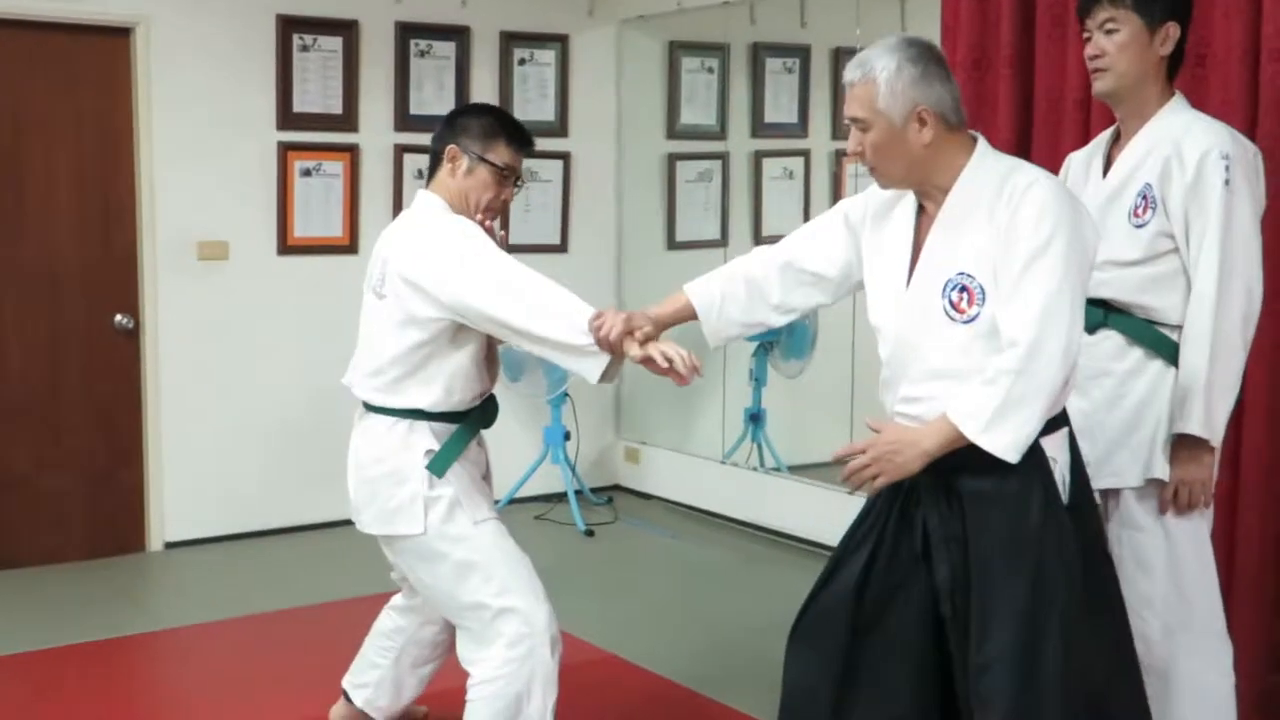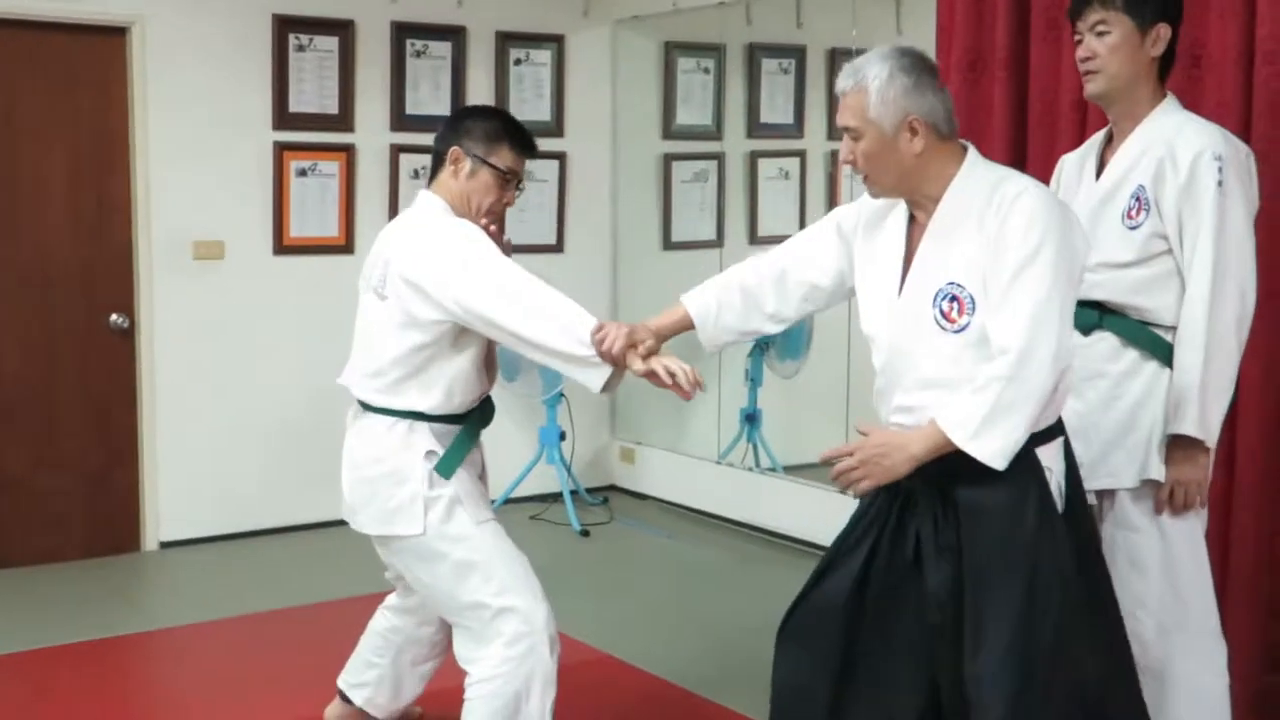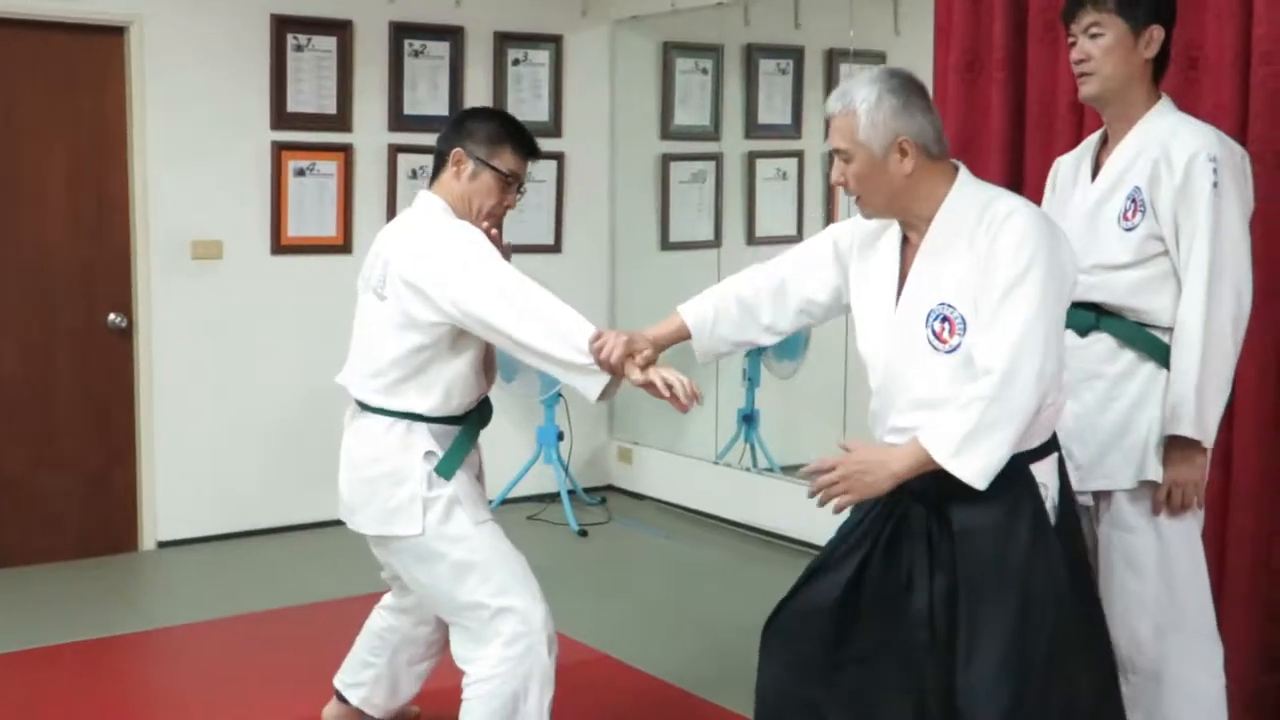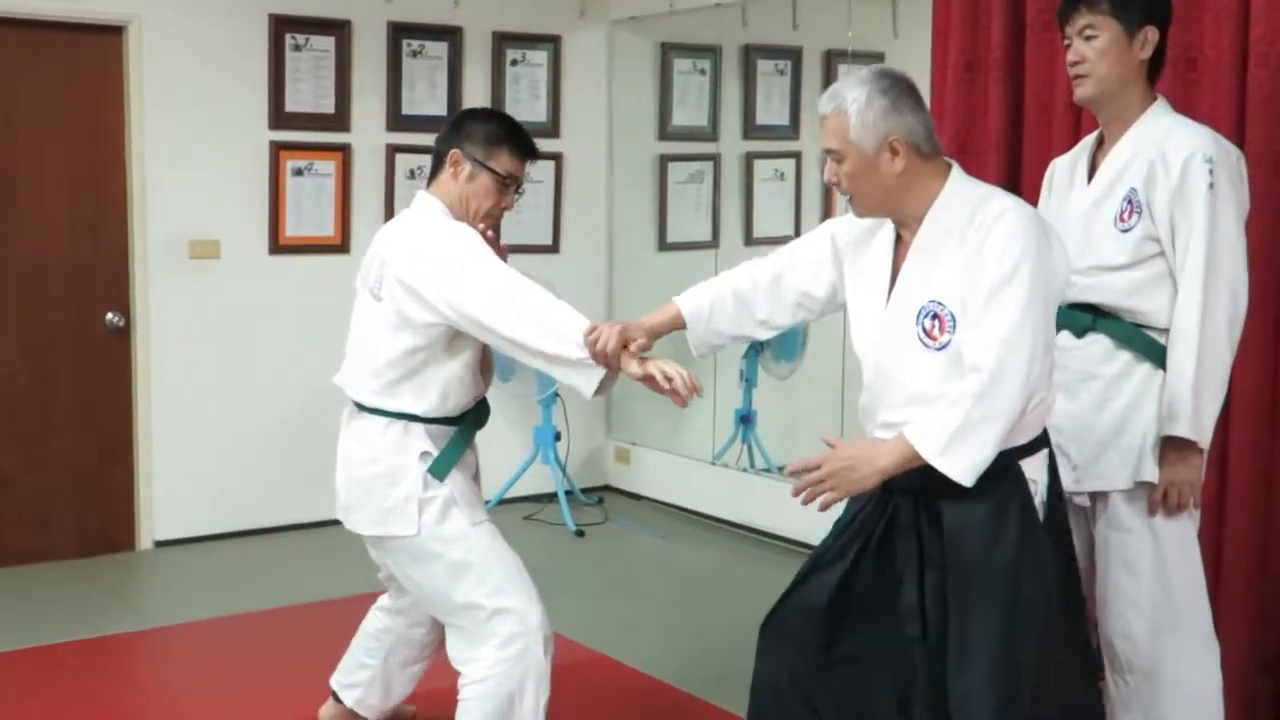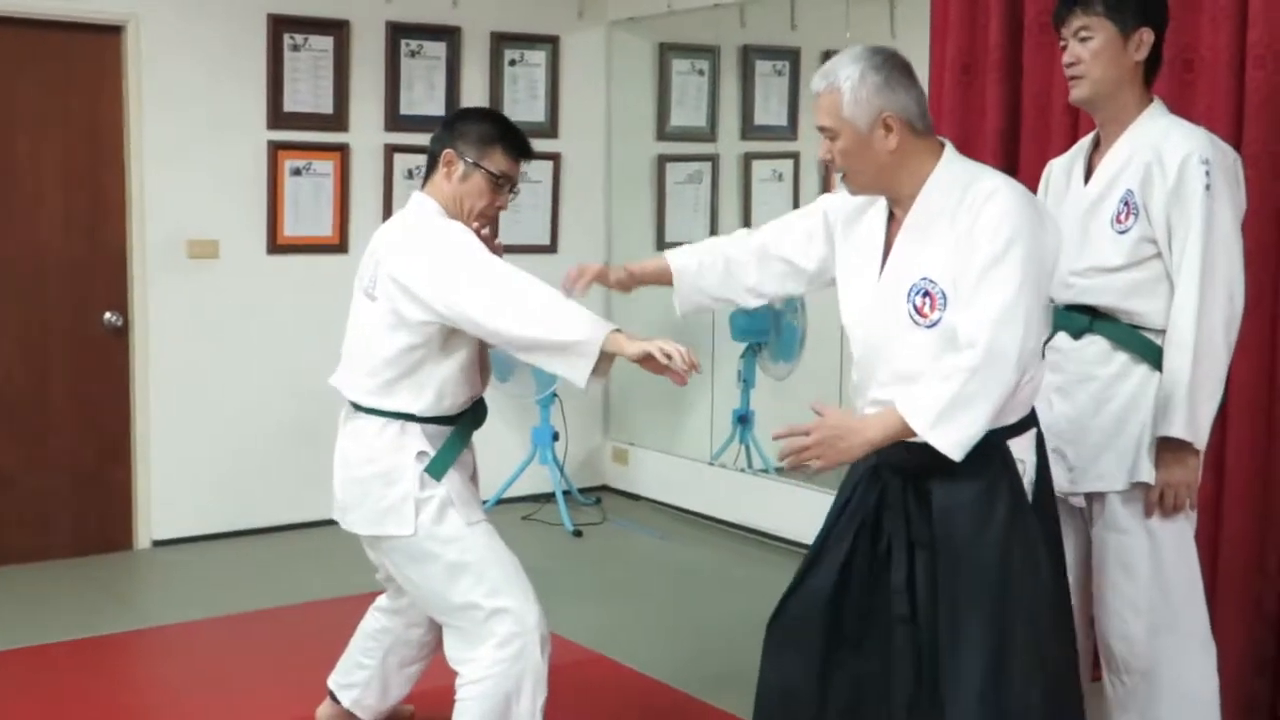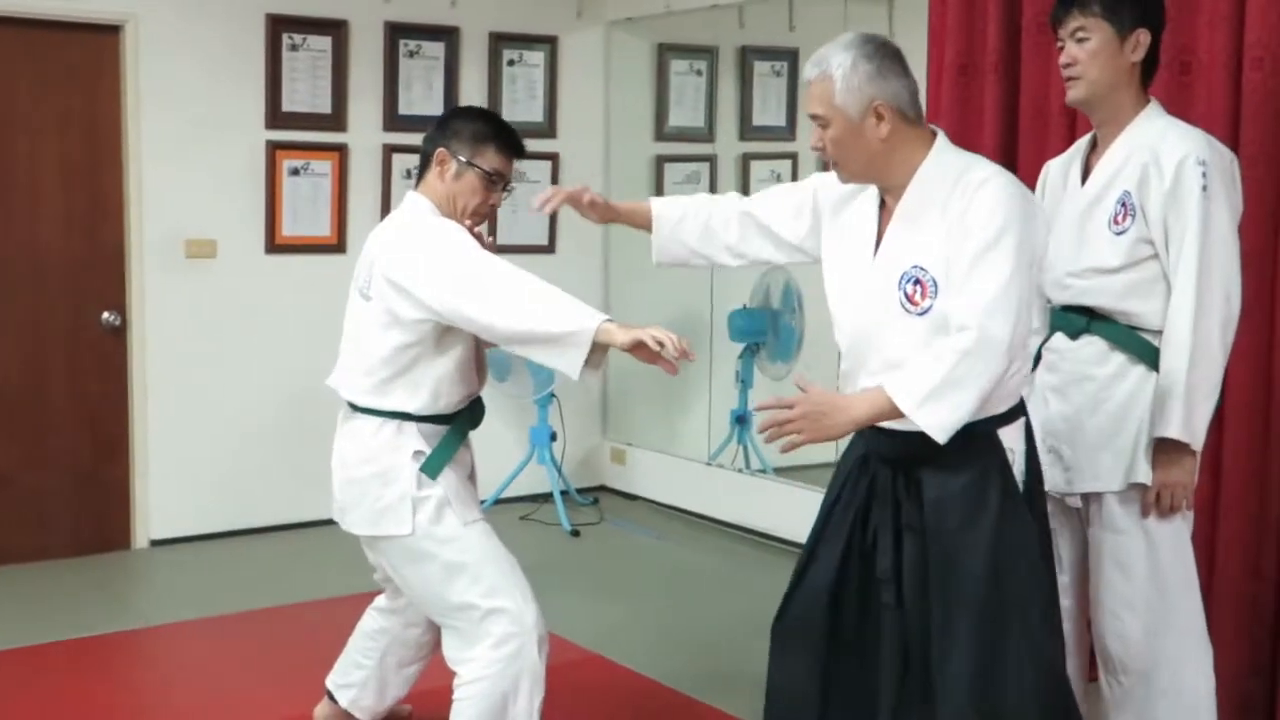
dt=0.1s
person 1, frame 1
left shoulder: (1208, 151)
right shoulder: (1081, 164)
left elbow: (1225, 298)
left wrist: (1197, 433)
left hip: (1151, 401)
right hip: (1075, 401)
left knee: (1165, 614)
person 1, frame 2
left shoulder: (1201, 153)
right shoulder: (1073, 166)
left elbow: (1219, 298)
left wrist: (1192, 434)
left hip: (1145, 403)
right hip: (1069, 399)
left knee: (1159, 614)
person 1, frame 3
left shoulder: (1196, 153)
right shoulder: (1069, 167)
left elbow: (1216, 299)
left wrist: (1190, 436)
left hip: (1144, 404)
right hip: (1063, 401)
left knee: (1154, 615)
person 1, frame 4
left shoulder: (1191, 155)
right shoulder: (1064, 169)
left elbow: (1212, 300)
left wrist: (1185, 436)
left hip: (1139, 405)
right hip: (1060, 401)
left knee: (1149, 617)
person 1, frame 5
left shoulder: (1187, 157)
right shoulder: (1062, 170)
left elbow: (1208, 302)
left wrist: (1182, 438)
left hip: (1137, 408)
right hip: (1058, 403)
left knee: (1146, 620)
person 1, frame 6
left shoulder: (1185, 158)
right shoulder: (1059, 171)
left elbow: (1205, 303)
left wrist: (1179, 438)
left hip: (1132, 409)
right hip: (1054, 402)
left knee: (1142, 621)
person 2, frame 1
left shoulder: (1034, 204)
right shoulder: (878, 210)
left elbow: (1037, 358)
right elbow: (778, 272)
left wrist: (926, 440)
right wrist: (652, 318)
left hip: (1013, 484)
right hip: (921, 480)
right knee: (838, 646)
person 2, frame 2
left shoulder: (1024, 213)
right shoulder: (870, 219)
left elbow: (1026, 367)
right elbow: (773, 281)
left wrist: (914, 444)
right wrist: (651, 329)
left hip: (1008, 490)
right hip: (914, 486)
right knee: (828, 647)
person 2, frame 3
left shoulder: (1015, 234)
right shoulder: (863, 237)
left elbow: (1010, 388)
right elbow: (769, 293)
left wrist: (896, 461)
right wrist: (652, 338)
left hip: (1003, 507)
right hip: (910, 499)
right knee: (810, 644)
person 2, frame 4
left shoulder: (1006, 231)
right shoulder: (859, 234)
left elbow: (997, 386)
right elbow: (767, 287)
left wrist: (882, 458)
right wrist: (645, 327)
left hip: (992, 503)
right hip: (901, 496)
right knee: (807, 647)
person 2, frame 5
left shoulder: (998, 210)
right shoulder: (853, 213)
left elbow: (988, 362)
right elbow: (758, 258)
left wrist: (870, 432)
right wrist: (632, 273)
left hip: (981, 483)
right hip: (890, 477)
right knee: (822, 638)
person 2, frame 6
left shoulder: (990, 199)
right shoulder: (841, 197)
left elbow: (979, 346)
right elbow: (739, 220)
left wrist: (855, 409)
right wrist: (615, 212)
left hip: (970, 473)
right hip: (880, 465)
right knee: (823, 638)
person 3, frame 1
left shoulder: (421, 234)
right shoulder: (436, 239)
left elbow: (491, 312)
right elbow: (519, 301)
left wrist: (491, 258)
right wrist: (622, 340)
left hip: (408, 455)
right hip: (417, 465)
left knee: (432, 594)
right knee: (519, 625)
person 3, frame 2
left shoulder: (417, 234)
right shoulder: (437, 242)
left elbow: (493, 310)
right elbow: (520, 306)
left wrist: (492, 261)
right wrist: (626, 355)
left hip: (401, 455)
right hip: (415, 465)
left knee: (427, 594)
right knee: (517, 624)
person 3, frame 3
left shoulder: (415, 234)
right shoulder: (438, 243)
left elbow: (489, 317)
right elbow: (520, 312)
left wrist: (490, 263)
right wrist: (629, 363)
left hip: (398, 456)
right hip: (412, 467)
left knee: (424, 595)
right knee: (516, 625)
person 3, frame 4
left shoulder: (413, 235)
right shoulder: (435, 244)
left elbow: (486, 316)
right elbow: (516, 311)
left wrist: (487, 264)
right wrist: (625, 357)
left hip: (394, 456)
right hip: (408, 467)
left knee: (419, 595)
right knee: (511, 626)
person 3, frame 5
left shoulder: (412, 236)
right shoulder: (427, 242)
left elbow: (482, 321)
right elbow: (510, 306)
left wrist: (482, 263)
right wrist: (620, 343)
left hip: (397, 457)
right hip: (405, 467)
left knee: (418, 596)
right knee: (508, 625)
person 3, frame 6
left shoulder: (410, 236)
right shoulder: (422, 242)
left elbow: (477, 316)
right elbow: (503, 300)
left wrist: (476, 263)
right wrist: (613, 332)
left hip: (395, 457)
right hip: (403, 467)
left knee: (416, 596)
right knee: (506, 625)
